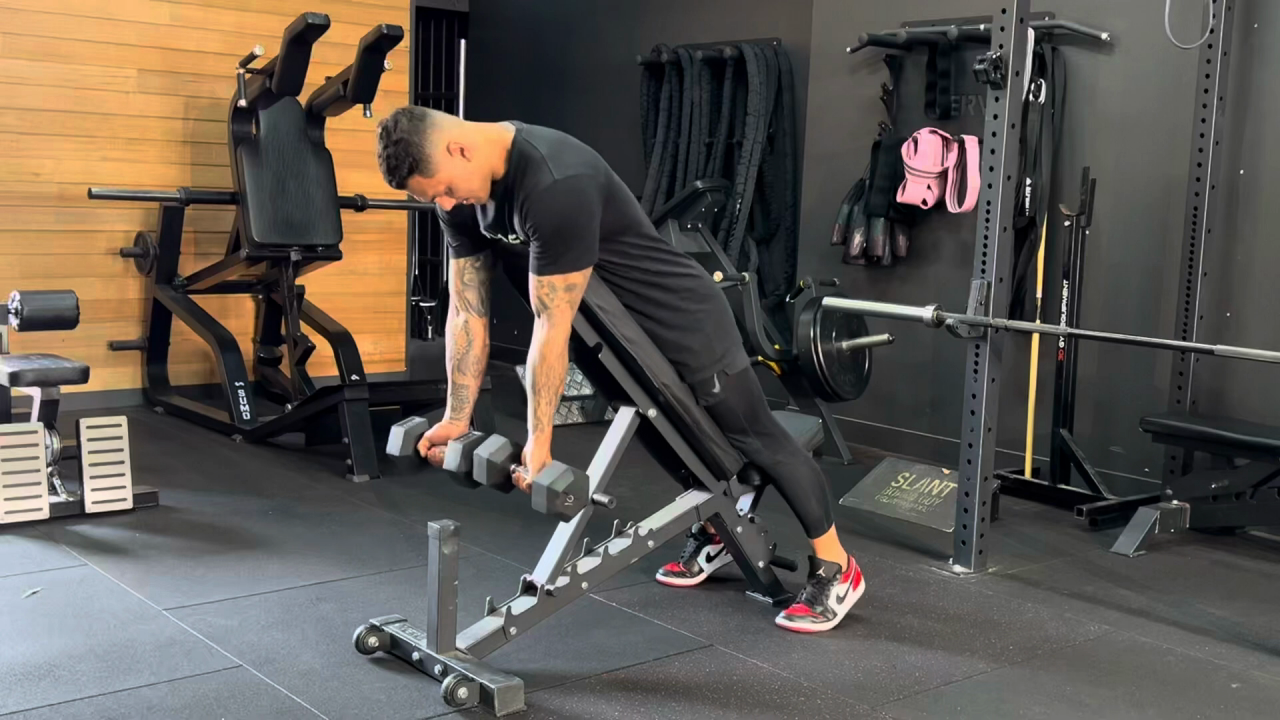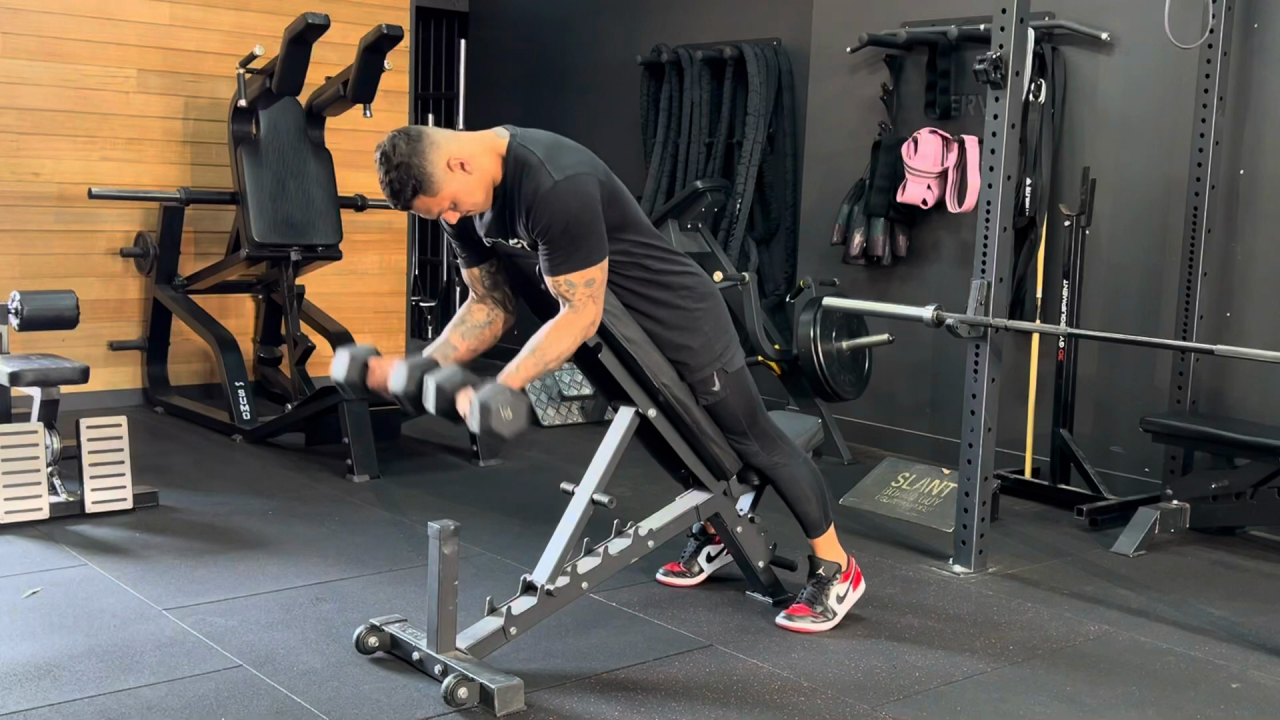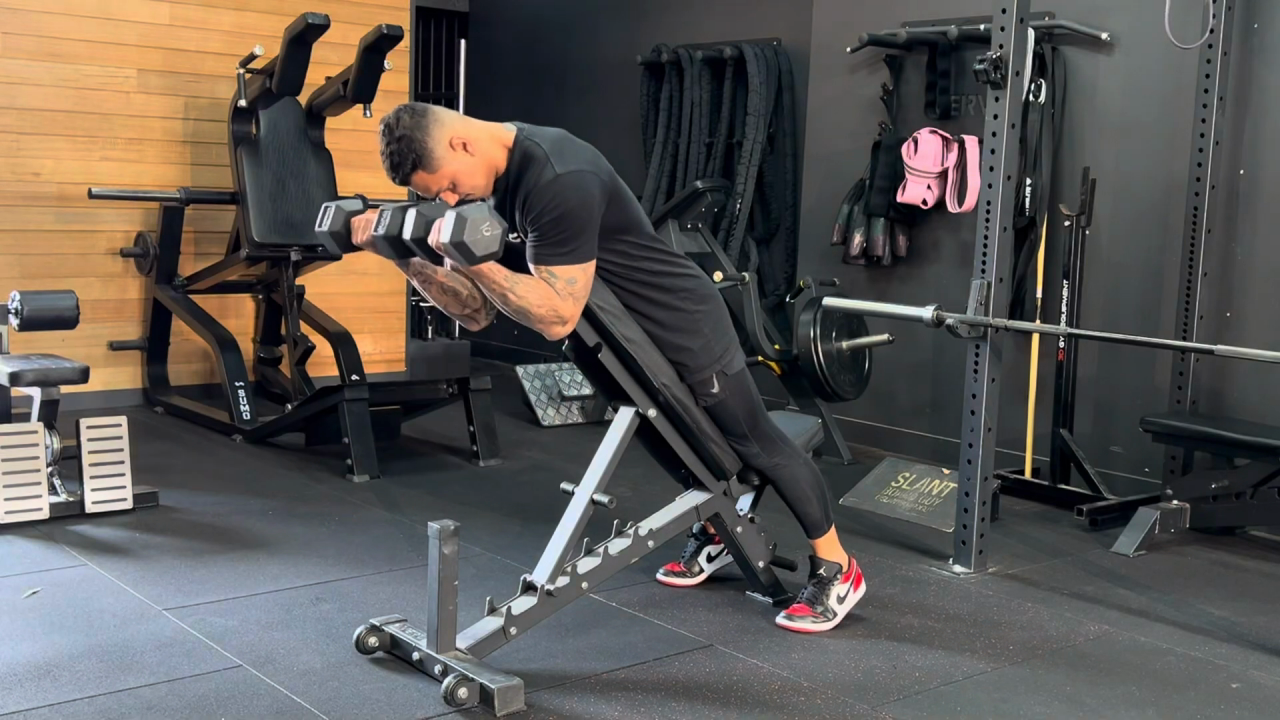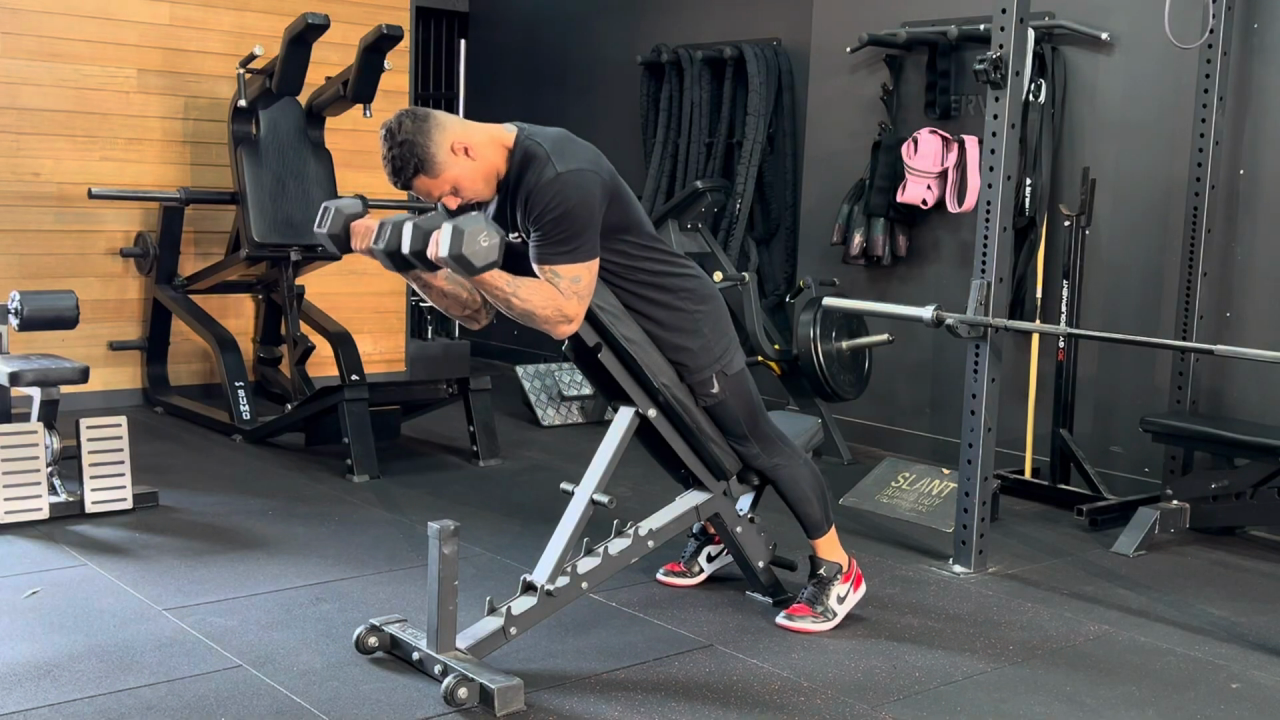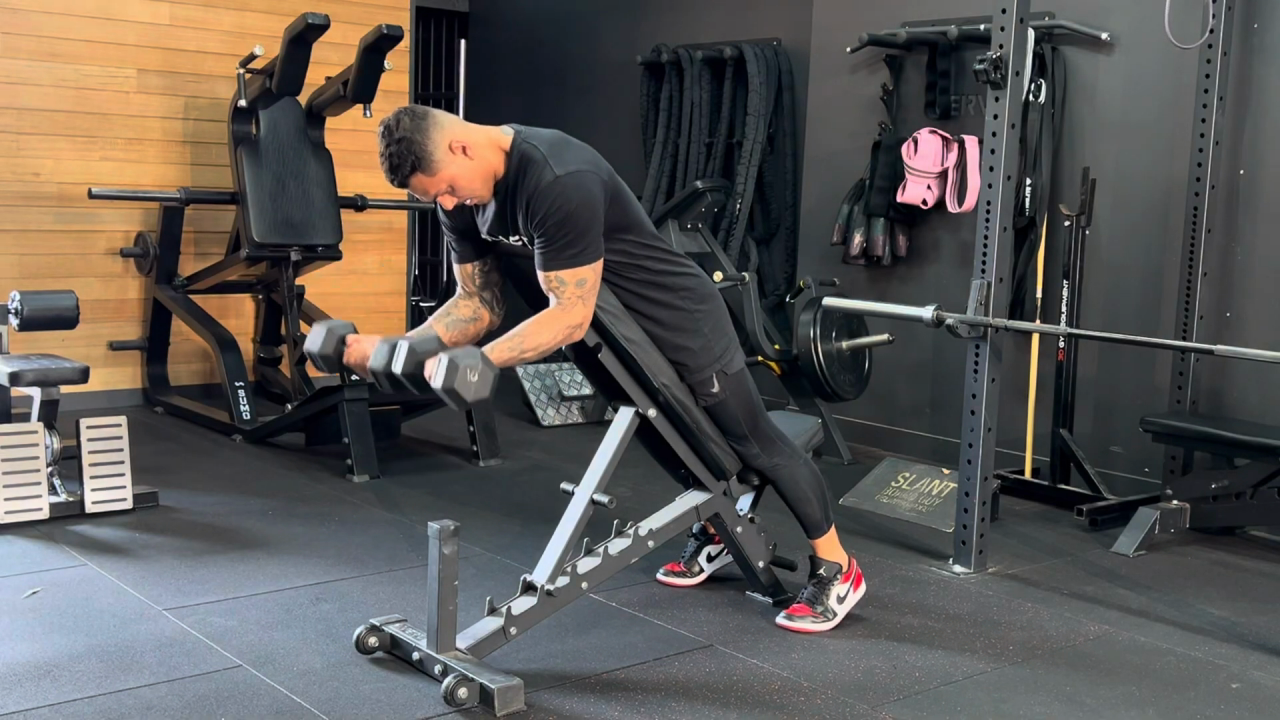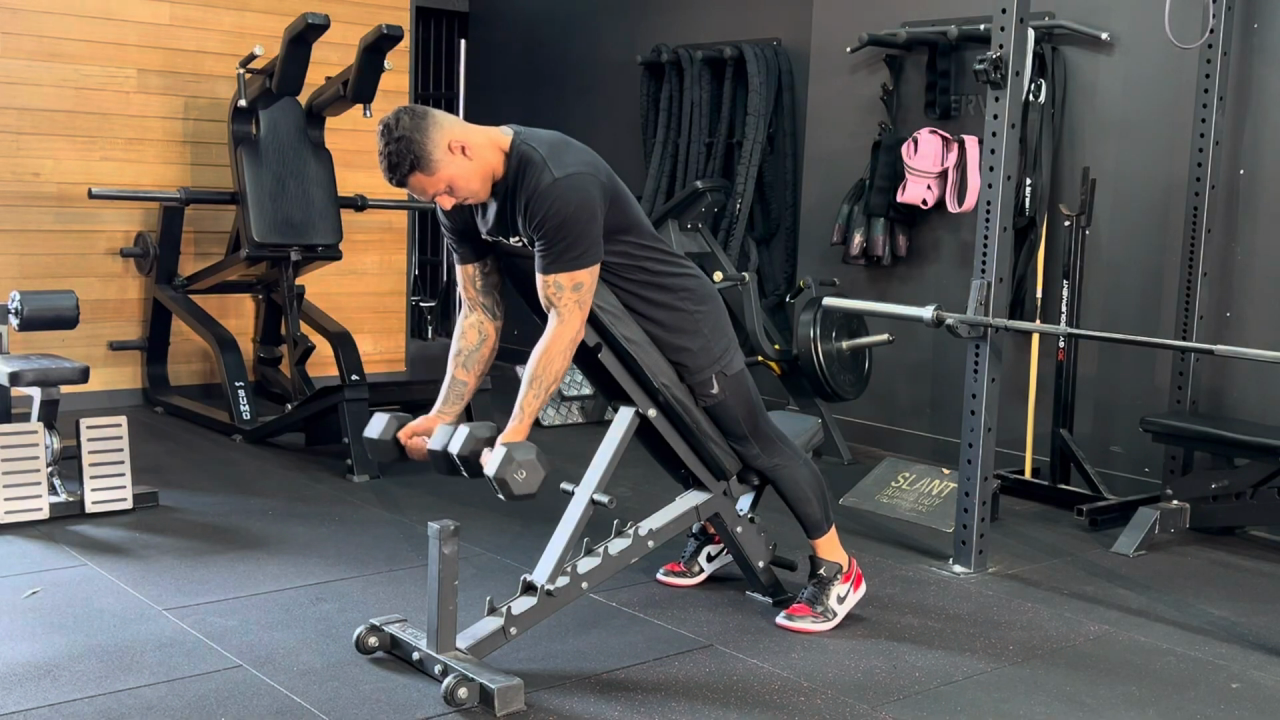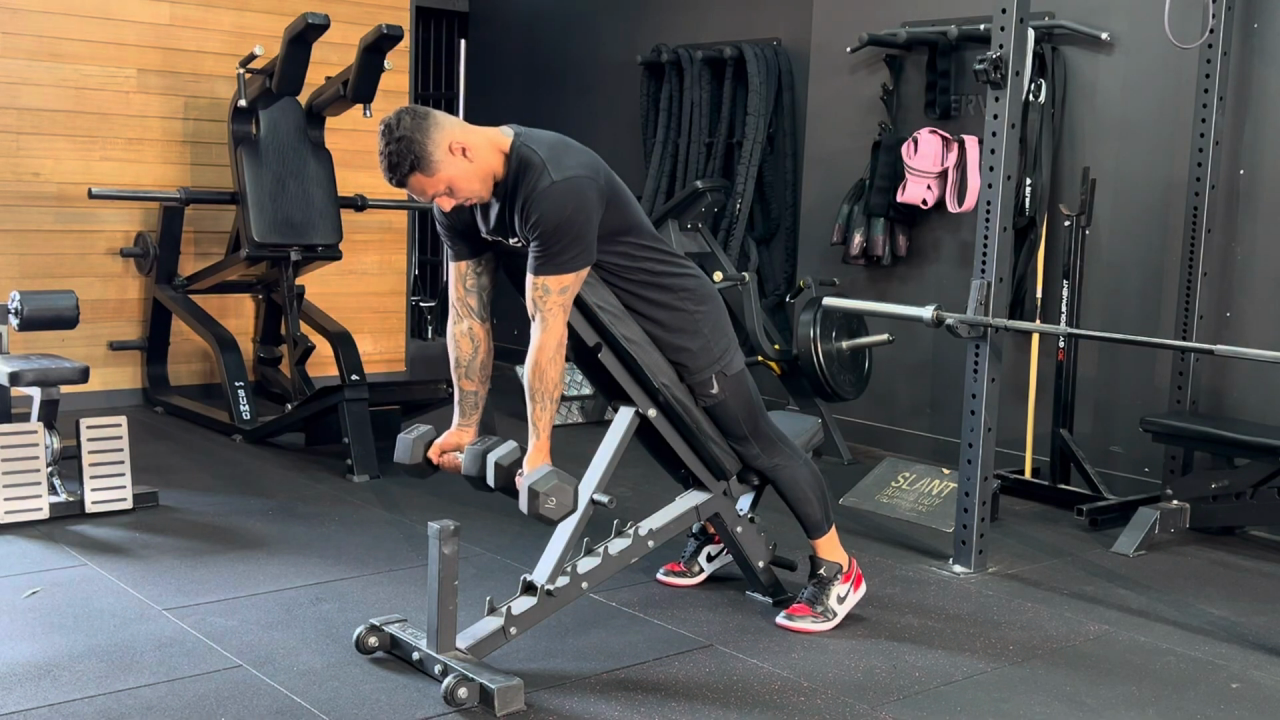
dt=0.7s
person 1, frame 1
left shoulder: (556, 185)
right shoulder: (461, 195)
left elbow: (552, 325)
right elbow: (468, 309)
left wrist: (539, 442)
right wrist: (457, 418)
left hip: (682, 317)
left knee: (755, 437)
left ankle: (835, 569)
right ankle: (715, 535)
person 1, frame 2
left shoulder: (555, 185)
right shoulder: (463, 196)
left elbow: (581, 316)
right elbow: (493, 304)
left wrist: (500, 387)
left hip: (677, 314)
left knee: (751, 438)
left ankle: (835, 568)
right ankle: (715, 534)
person 1, frame 3
left shoulder: (558, 180)
right shoulder: (474, 181)
left elbow: (557, 315)
right elbow: (477, 310)
left wrist: (471, 258)
right wrist: (403, 255)
left hip: (679, 320)
left knee: (755, 442)
left ankle: (836, 569)
right ankle: (716, 535)
person 1, frame 4
left shoulder: (558, 178)
right shoulder: (466, 188)
left elbow: (563, 313)
right elbow: (478, 307)
left hip: (678, 319)
left knee: (754, 442)
left ankle: (836, 569)
right ankle: (716, 534)
person 1, frame 5
left shoulder: (558, 182)
right shoulder: (461, 195)
left elbow: (570, 317)
right elbow: (479, 301)
left hip: (678, 318)
left knee: (754, 441)
left ankle: (836, 569)
right ankle: (716, 534)
person 1, frame 6
left shoulder: (558, 184)
right shoulder: (460, 199)
left elbow: (566, 324)
right elbow: (480, 313)
left wrist: (516, 433)
right wrist: (444, 414)
left hip: (677, 316)
left knee: (754, 442)
left ankle: (836, 570)
right ankle: (716, 535)
person 1, frame 7
left shoulder: (556, 187)
right shoulder: (459, 197)
left elbow: (548, 328)
right elbow: (468, 313)
left wrist: (538, 449)
right wrist: (465, 426)
left hip: (677, 315)
left knee: (754, 442)
left ankle: (837, 569)
right ankle: (715, 533)
